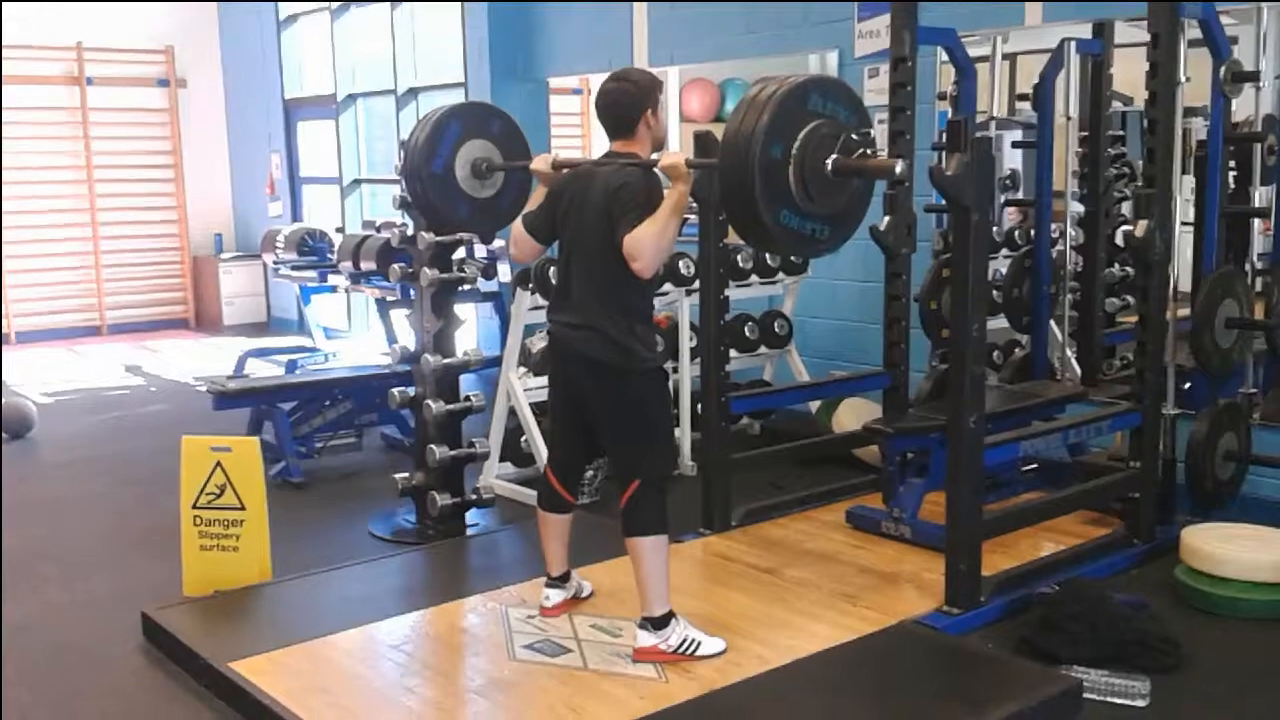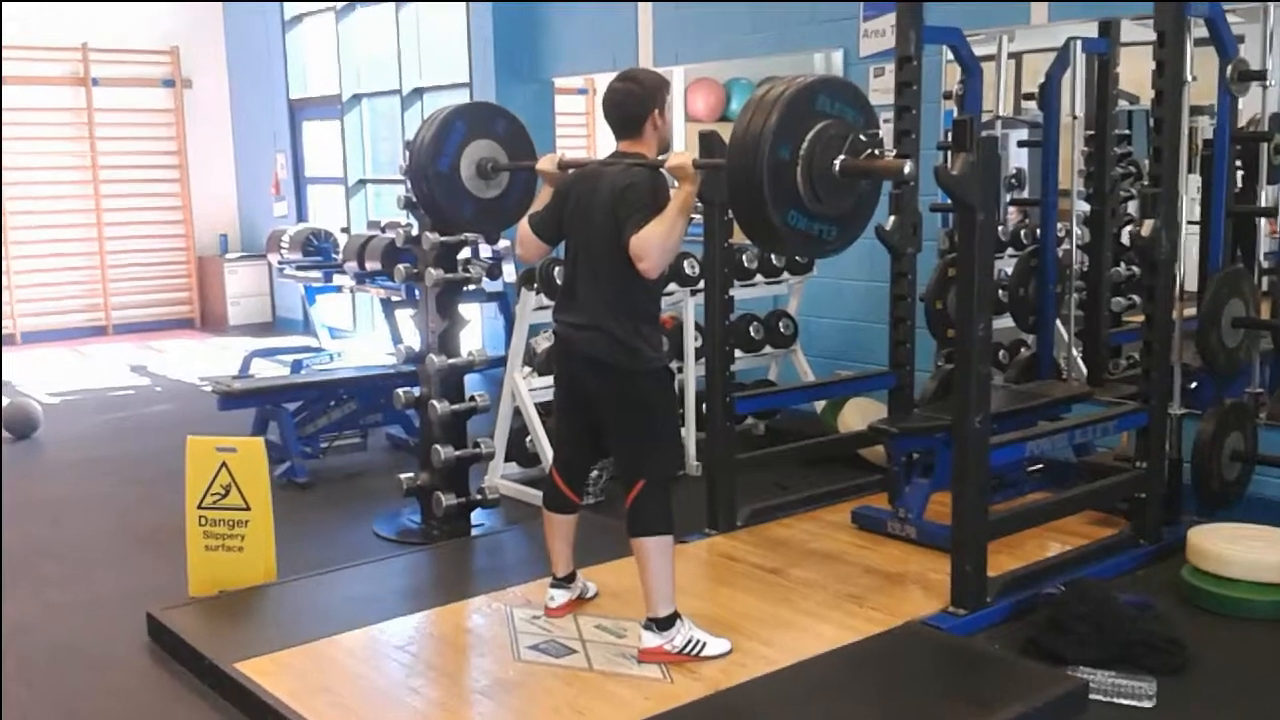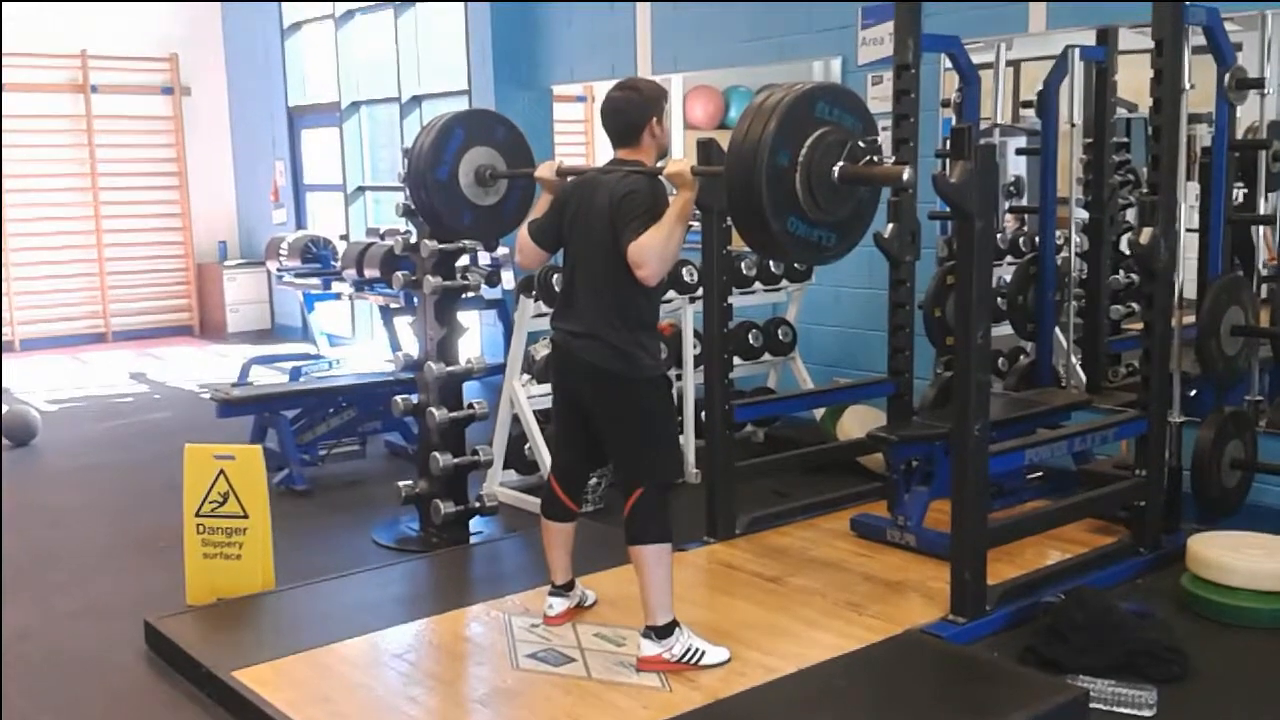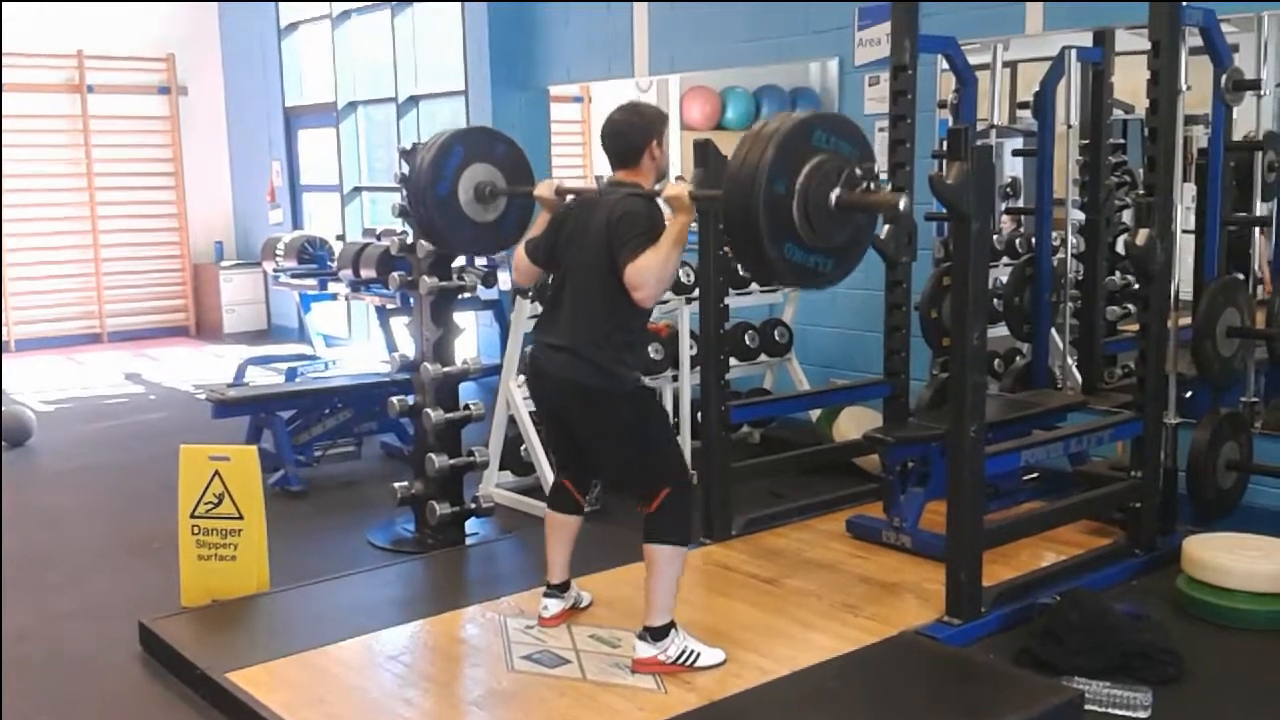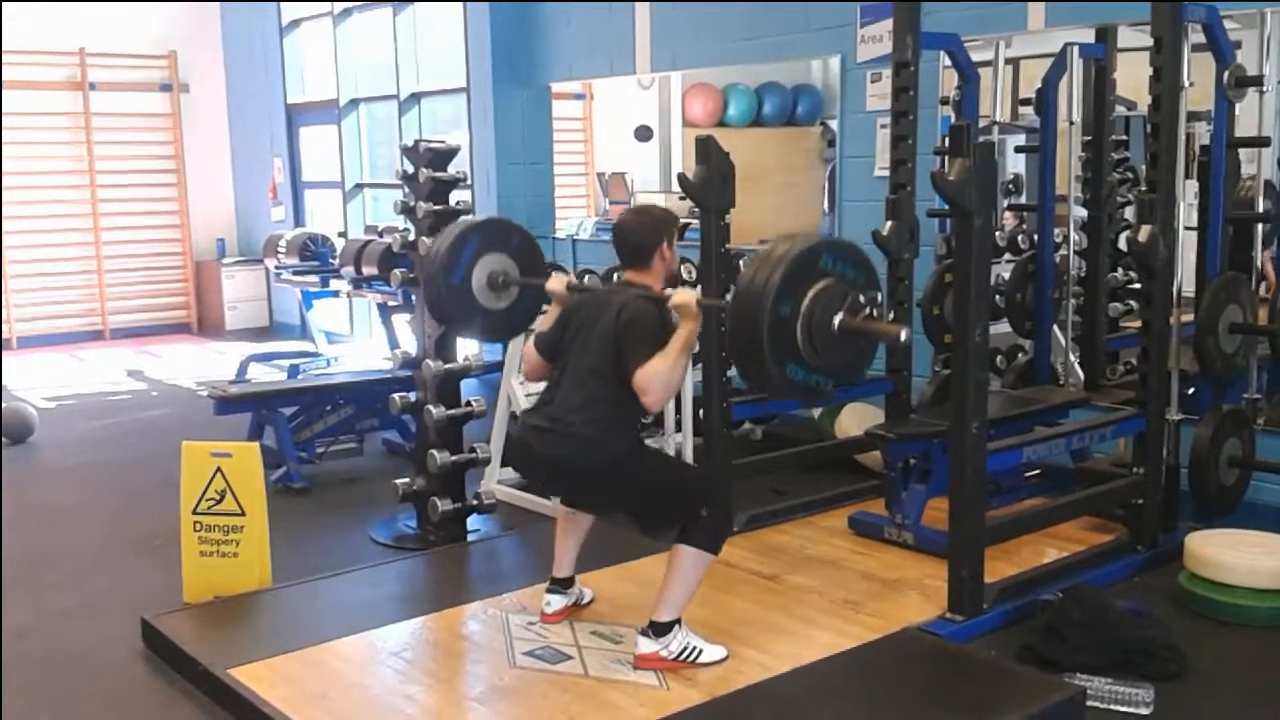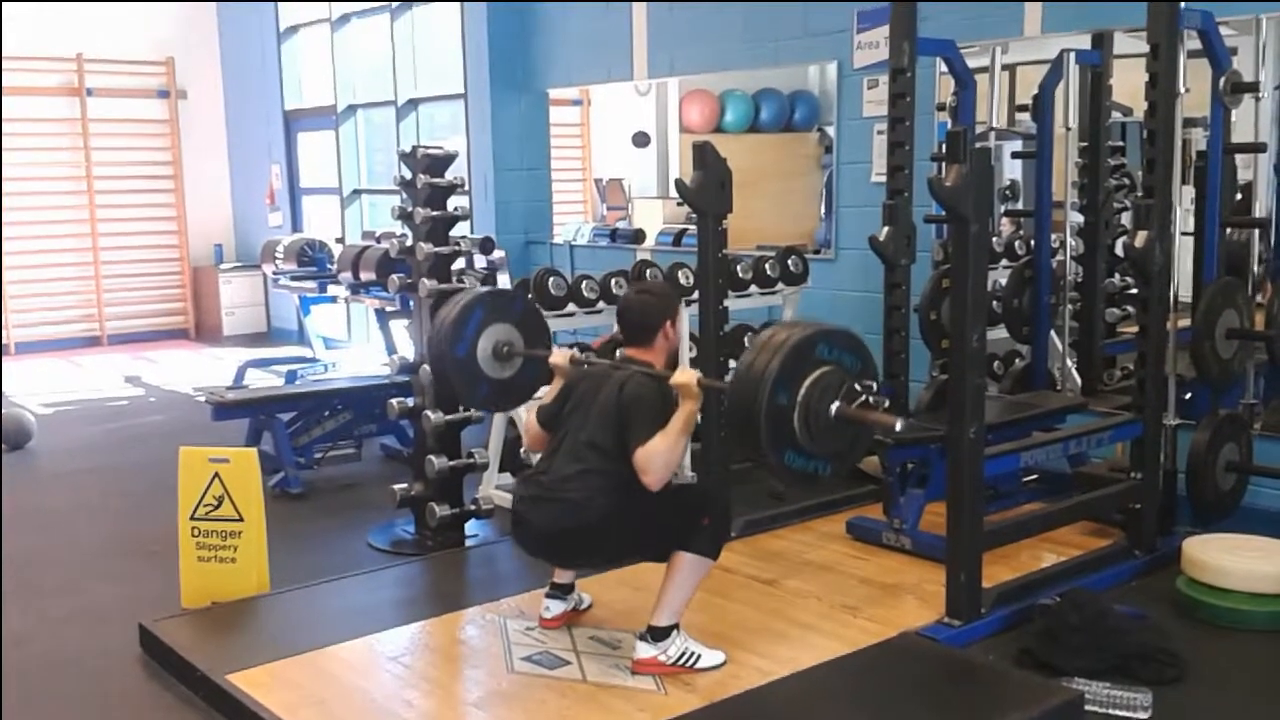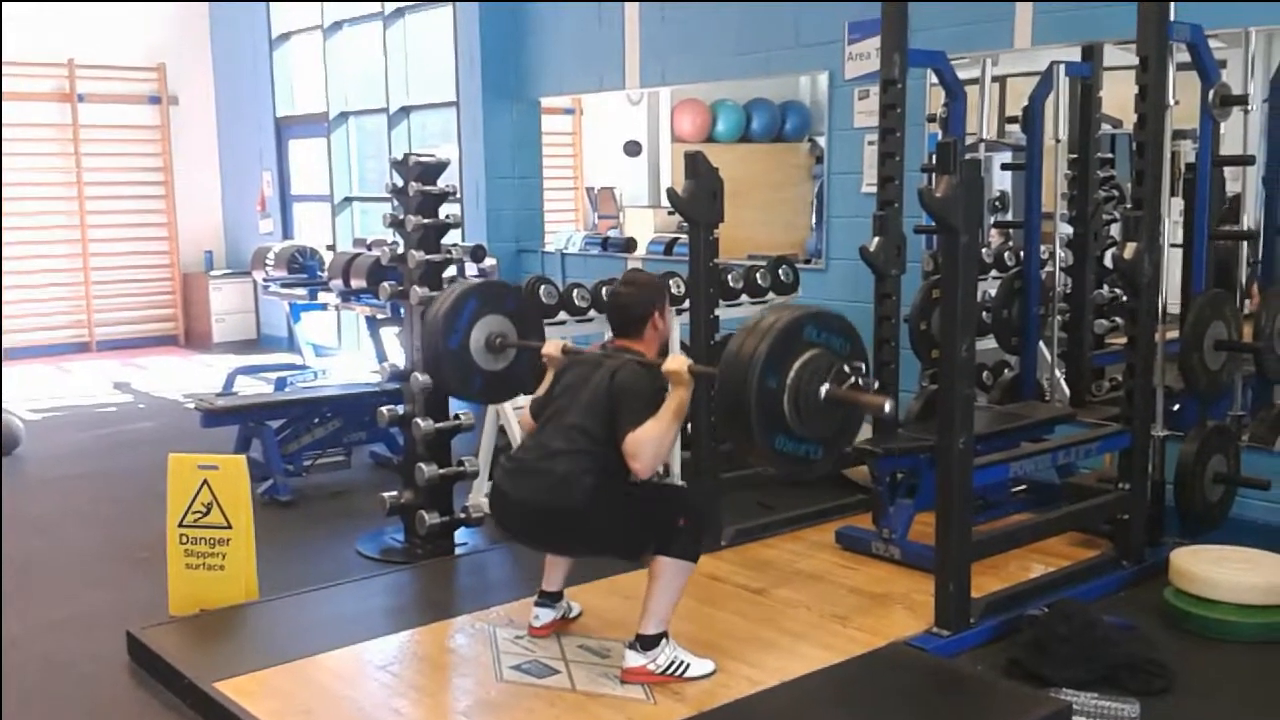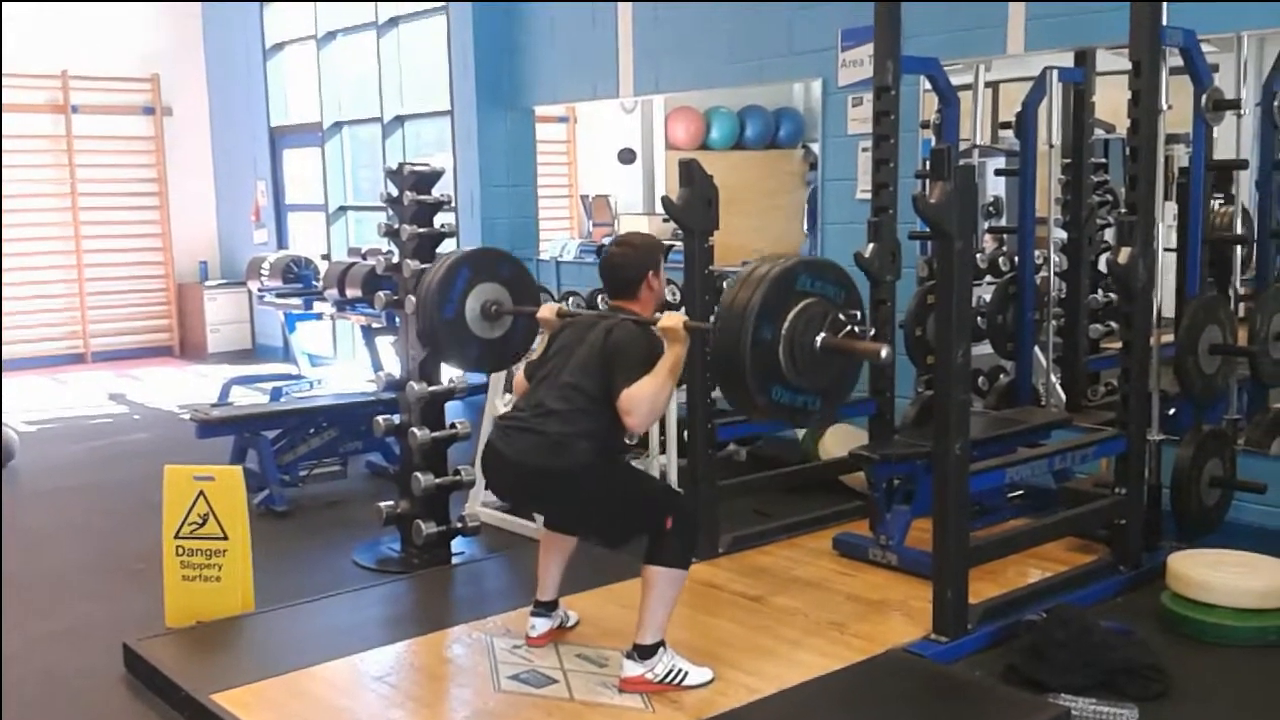
dt=0.5s
person 1, frame 1
left shoulder: (573, 181)
right shoulder: (637, 183)
left elbow: (520, 248)
right elbow: (642, 258)
left wrist: (540, 186)
right wrist: (679, 191)
left hip: (569, 346)
right hip: (619, 357)
left knee: (564, 462)
right knee: (645, 480)
left ankle: (557, 583)
right ankle: (658, 628)
person 1, frame 2
left shoulder: (578, 181)
right shoulder: (643, 183)
left elbow: (527, 247)
right elbow: (649, 258)
left wrist: (547, 186)
right wrist: (686, 189)
left hip: (574, 347)
right hip: (626, 357)
left knee: (569, 464)
right knee: (650, 480)
left ankle: (563, 585)
right ankle: (663, 629)
person 1, frame 3
left shoulder: (579, 188)
right shoulder: (641, 189)
left elbow: (525, 254)
right elbow: (647, 264)
left wrist: (545, 193)
right wrist: (684, 197)
left hip: (572, 354)
right hip: (624, 364)
left knee: (567, 472)
right knee: (648, 488)
left ankle: (562, 593)
right ankle: (662, 638)
person 1, frame 4
left shoulder: (576, 207)
right shoulder: (636, 209)
left elbow: (521, 272)
right elbow: (644, 286)
left wrist: (545, 211)
right wrist: (681, 219)
left hip: (549, 367)
right hip: (601, 379)
left knee: (573, 473)
right knee: (669, 492)
left ankle: (557, 594)
right ankle: (658, 639)
person 1, frame 5
left shoulder: (587, 300)
right shoulder: (646, 311)
left elbow: (530, 366)
right elbow: (652, 394)
left wrist: (557, 305)
right wrist: (688, 327)
left hip: (529, 448)
right hip: (581, 455)
right knee: (708, 506)
left ankle: (560, 591)
right ankle: (661, 637)
person 1, frame 6
left shoulder: (589, 375)
right shoulder: (647, 389)
left elbow: (533, 439)
right elbow: (652, 474)
left wrist: (560, 379)
right wrist: (689, 404)
left hip: (527, 520)
right hip: (575, 529)
right knee: (709, 511)
left ankle: (559, 598)
right ankle: (658, 642)
person 1, frame 7
left shoulder: (579, 364)
right shoulder: (640, 377)
right elbow: (642, 462)
right wrist: (680, 393)
left hip: (507, 500)
right hip: (550, 507)
right knee: (683, 515)
left ankle: (547, 607)
right ankle: (648, 651)
person 1, frame 8
left shoulder: (575, 326)
right shoulder: (636, 337)
right elbow: (636, 417)
right wrist: (675, 349)
left hip: (500, 458)
right hip: (549, 465)
left knee: (572, 493)
right knee: (674, 519)
left ankle: (544, 614)
right ankle: (646, 660)
